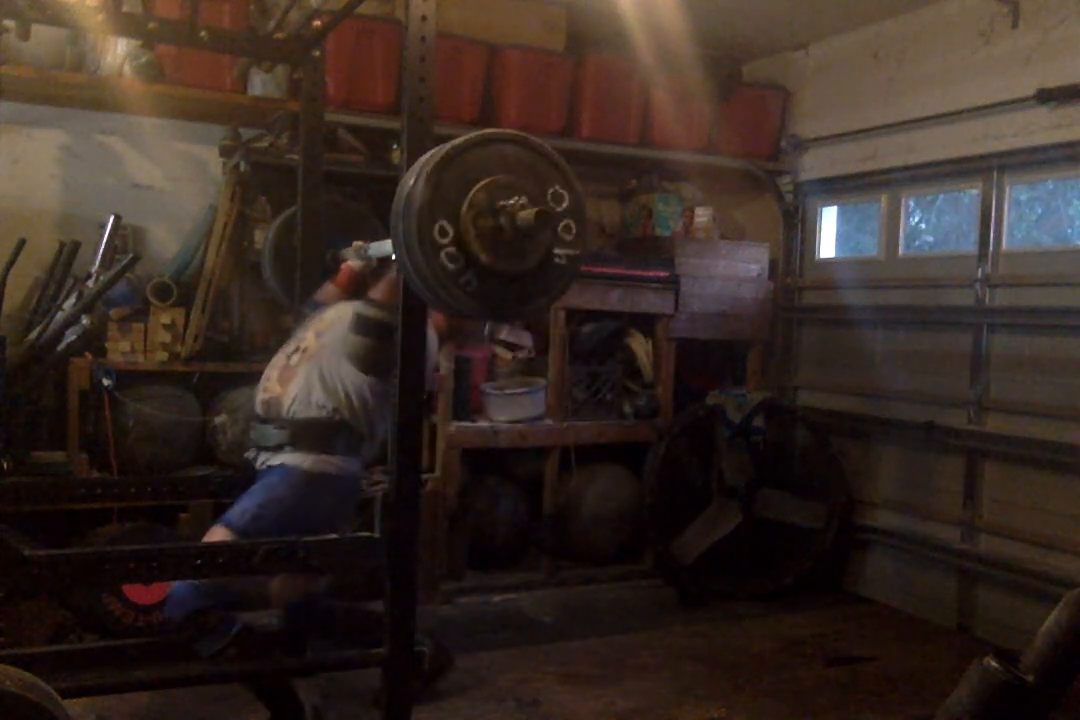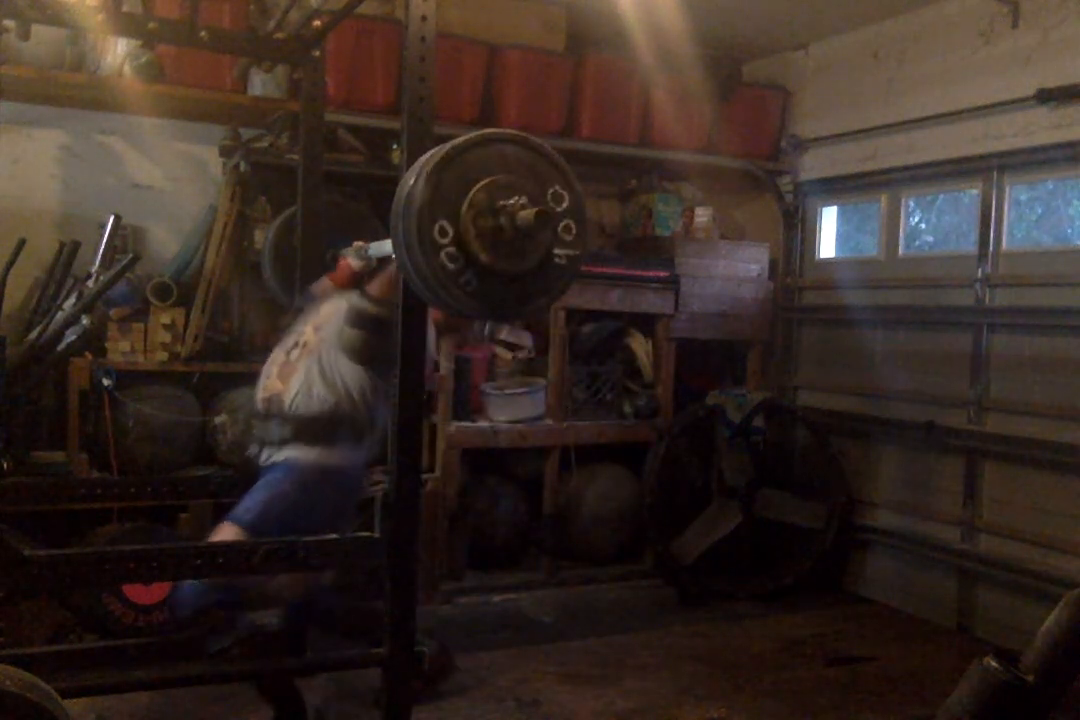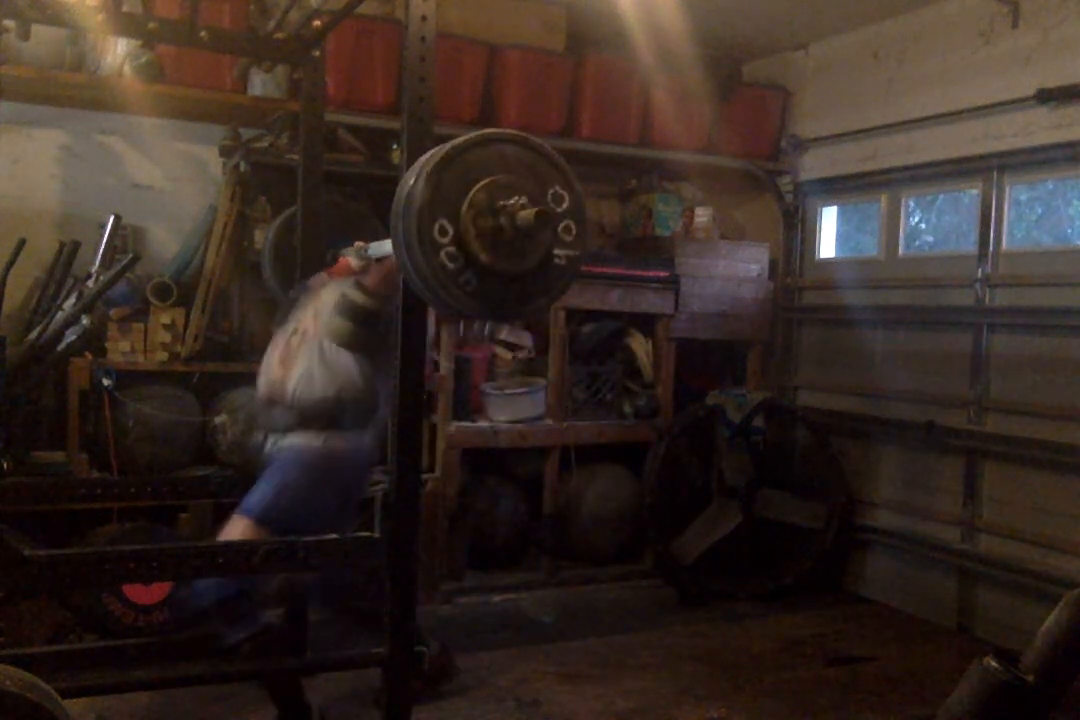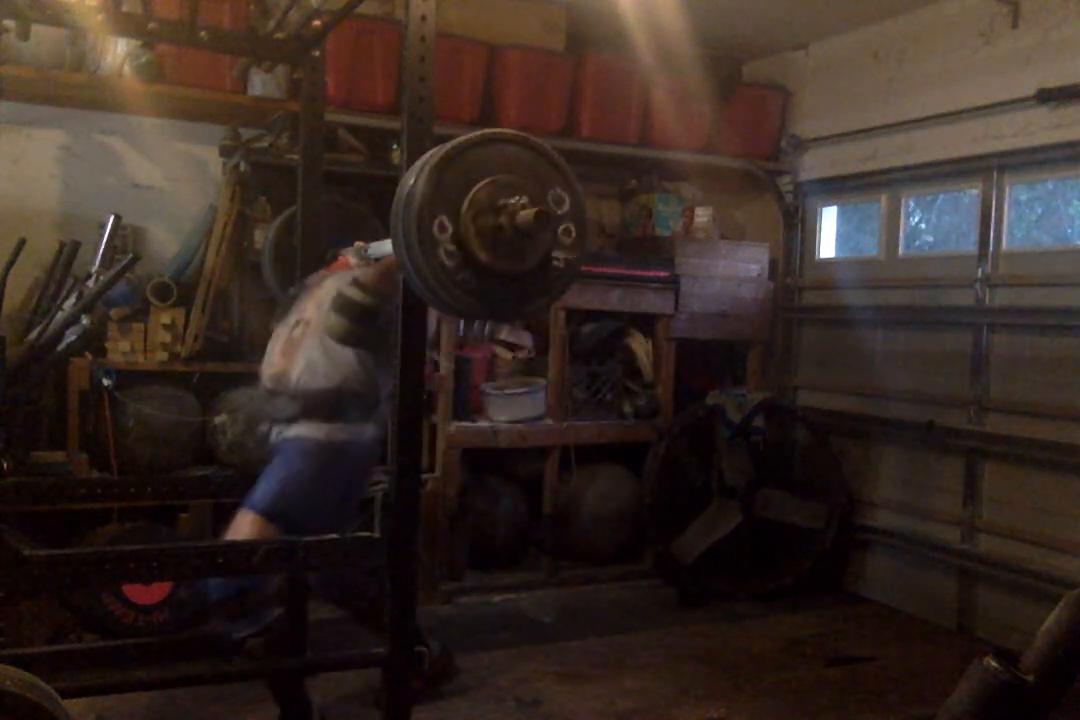
dt=0.1s
person 1, frame 1
right shoulder: (362, 310)
left elbow: (363, 348)
right elbow: (316, 323)
left wrist: (403, 272)
right wrist: (351, 271)
left hip: (311, 473)
right hip: (293, 468)
left knee: (191, 599)
right knee: (302, 609)
right ankle: (417, 652)
person 1, frame 2
right shoulder: (359, 293)
left elbow: (359, 339)
right elbow: (315, 313)
left wrist: (401, 267)
right wrist: (349, 267)
left hip: (313, 465)
right hip: (296, 460)
left knee: (204, 593)
right knee: (301, 591)
person 1, frame 3
left shoulder: (404, 303)
right shoulder: (373, 286)
left elbow: (349, 326)
right elbow: (310, 303)
left wrist: (396, 261)
right wrist: (348, 266)
left hip: (321, 451)
right hip: (299, 446)
left knee: (221, 585)
right ankle: (424, 655)
person 1, frame 4
left shoulder: (404, 288)
right shoulder: (367, 275)
left elbow: (346, 322)
right elbow: (308, 301)
left wrist: (394, 260)
right wrist: (347, 262)
left hip: (325, 440)
right hip: (306, 437)
left knee: (232, 578)
right knee: (331, 571)
right ankle: (426, 656)
